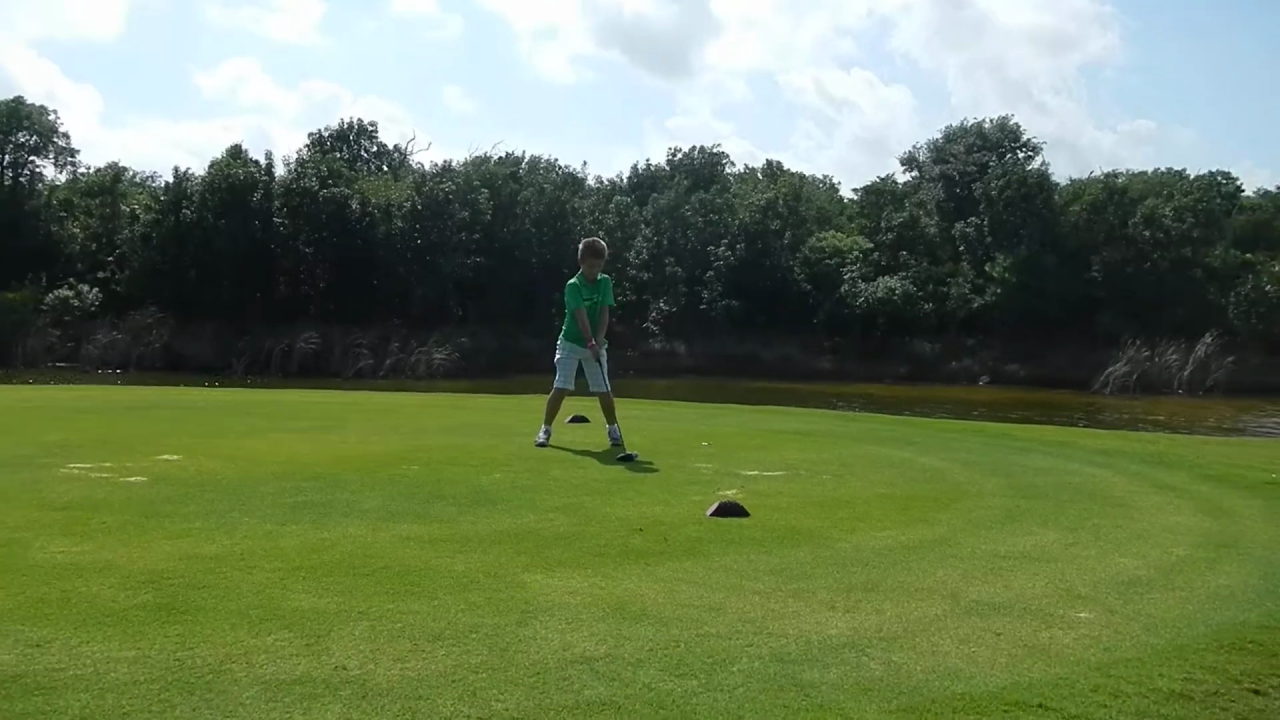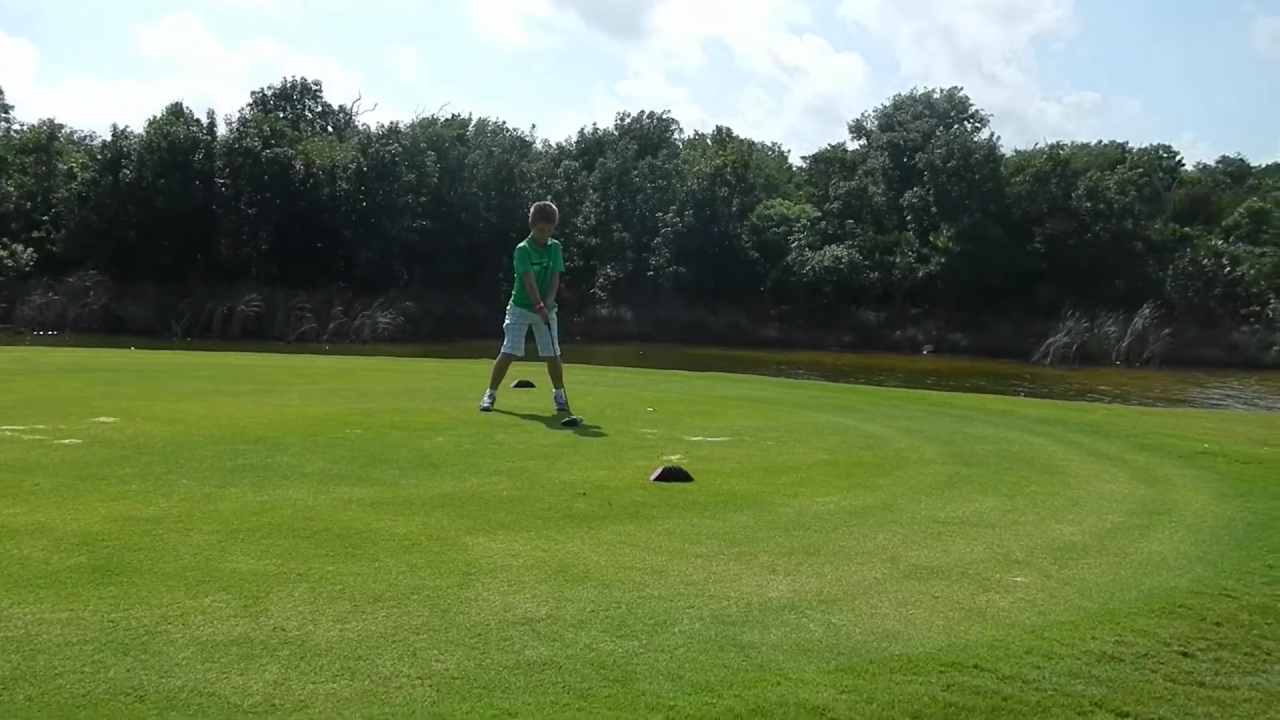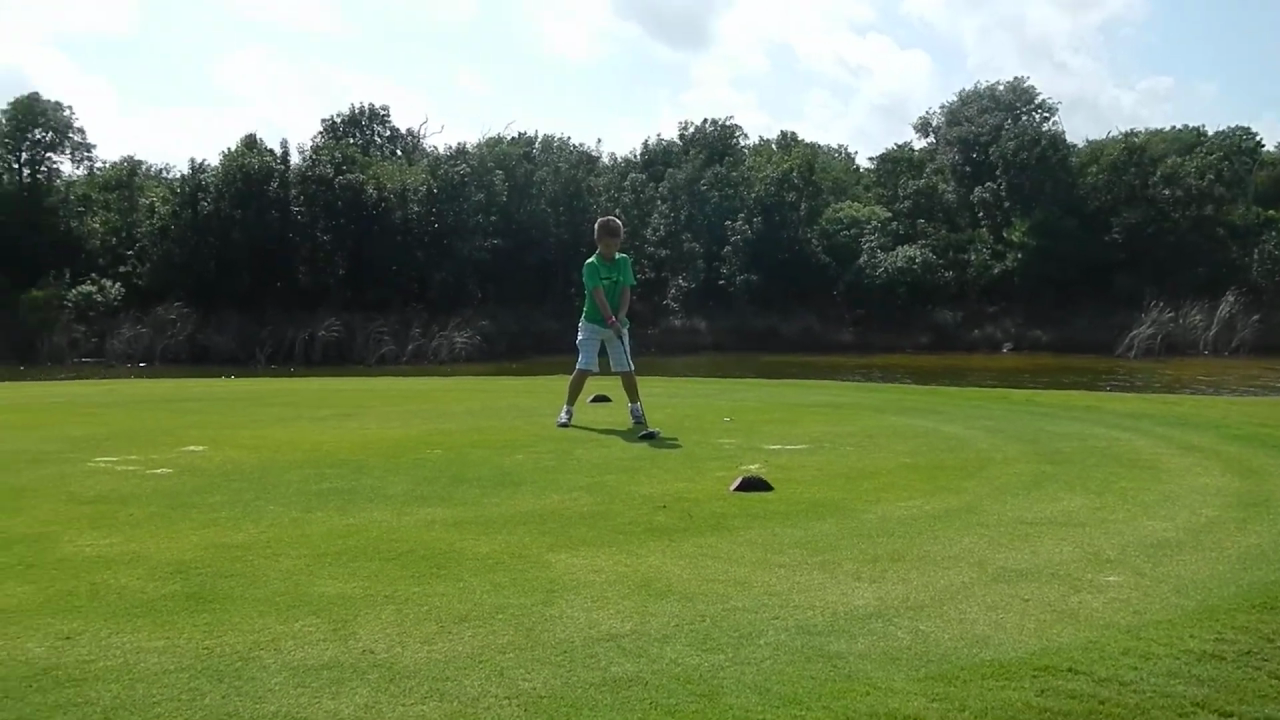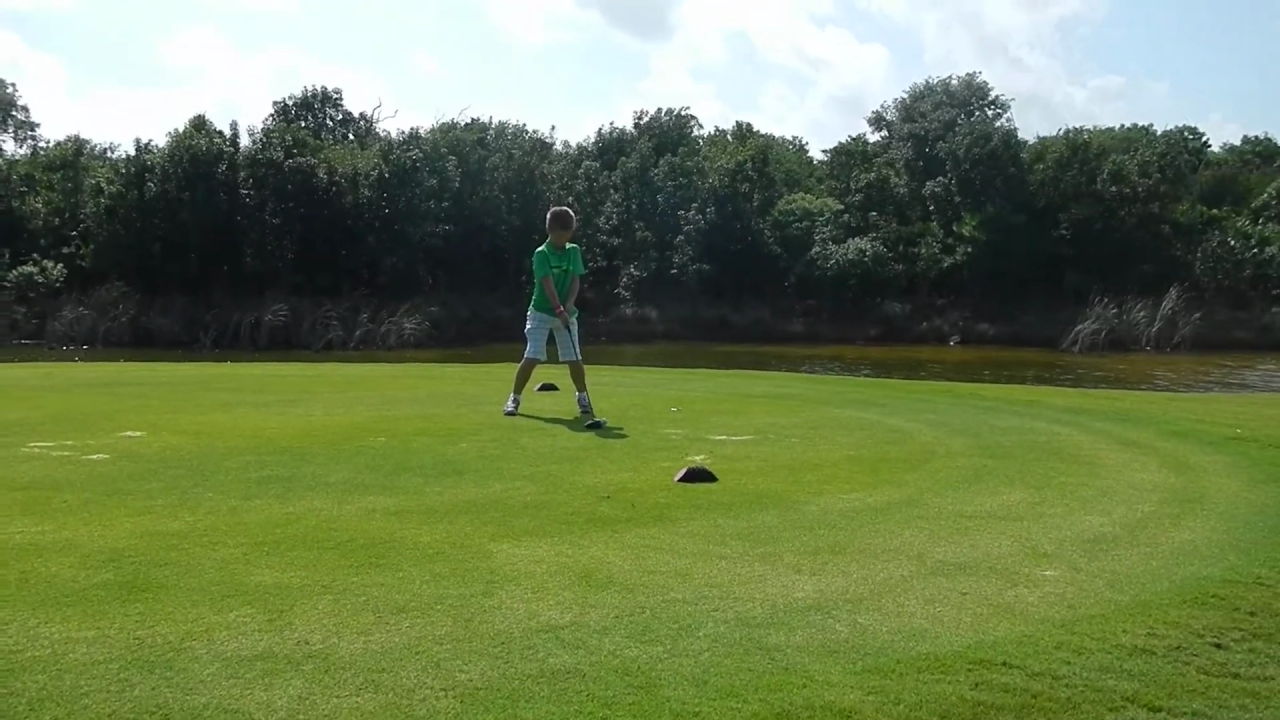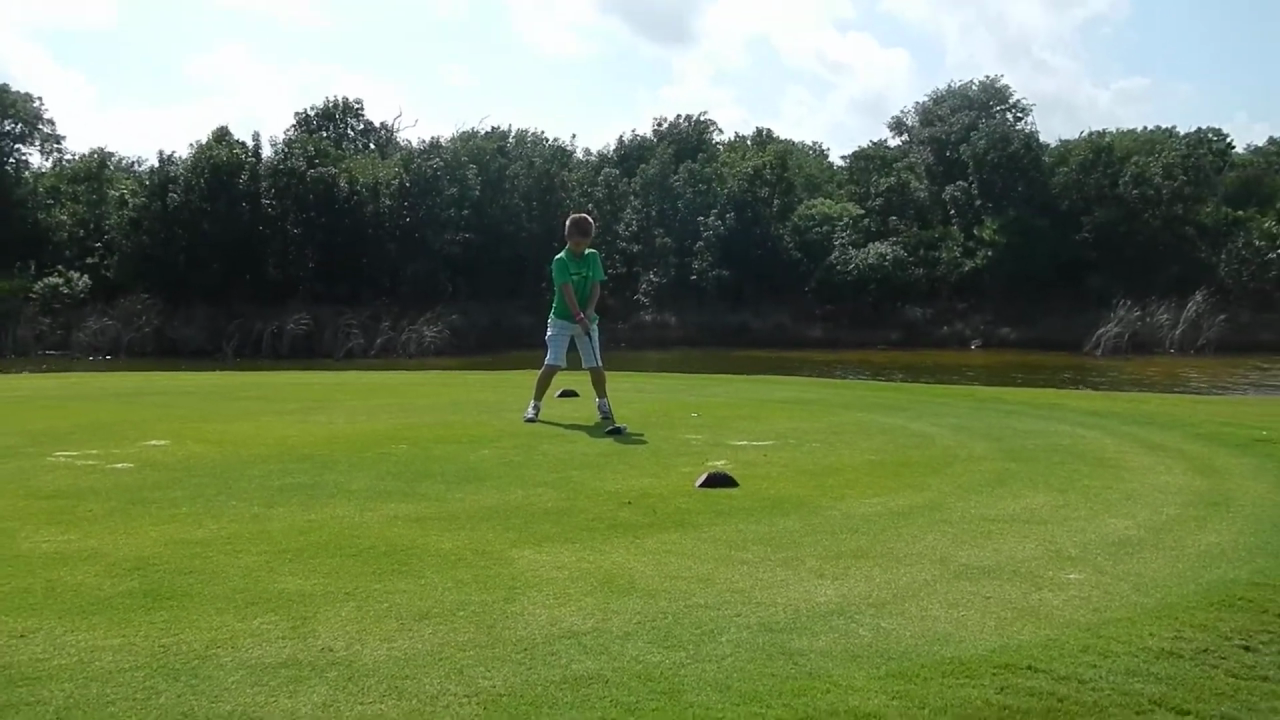
dt=1s
person 1, frame 1
left shoulder: (605, 282)
right shoulder: (573, 286)
left elbow: (604, 314)
right elbow: (581, 317)
left wrist: (598, 341)
right wrist: (590, 343)
left hip: (595, 344)
right hip: (571, 343)
left knee: (603, 389)
right knee: (561, 387)
left ankle: (613, 429)
right ankle: (545, 429)
person 1, frame 2
left shoulder: (555, 247)
right shoulder: (522, 249)
left elbow: (555, 278)
right elbow: (529, 281)
left wrist: (548, 303)
right wrist: (538, 306)
left hip: (546, 308)
right hip: (521, 307)
left knee: (553, 354)
right knee: (508, 352)
left ankle: (559, 394)
right ankle: (490, 393)
person 1, frame 3
left shoulder: (624, 261)
right shoulder: (591, 265)
left elbow: (626, 292)
right elbow: (599, 296)
left wrist: (620, 316)
right wrist: (610, 320)
left hip: (617, 323)
right hip: (593, 323)
left knee: (626, 369)
right knee: (583, 368)
left ankle: (635, 408)
right ankle: (567, 410)
person 1, frame 4
left shoulder: (574, 251)
right shoulder: (541, 254)
left elbow: (575, 281)
right elbow: (548, 285)
left wrist: (569, 304)
right wrist: (559, 309)
left hip: (566, 312)
right hip: (541, 312)
left knee: (574, 358)
right knee: (531, 357)
left ankle: (582, 397)
right ankle: (514, 398)
person 1, frame 5
left shoulder: (593, 256)
right shoulder: (560, 261)
left elbow: (595, 287)
right elbow: (567, 292)
left wrist: (589, 310)
right wrist: (578, 316)
left hip: (586, 319)
right hip: (562, 319)
left knee: (595, 364)
right knee: (552, 364)
left ankle: (603, 403)
right ankle: (534, 405)
